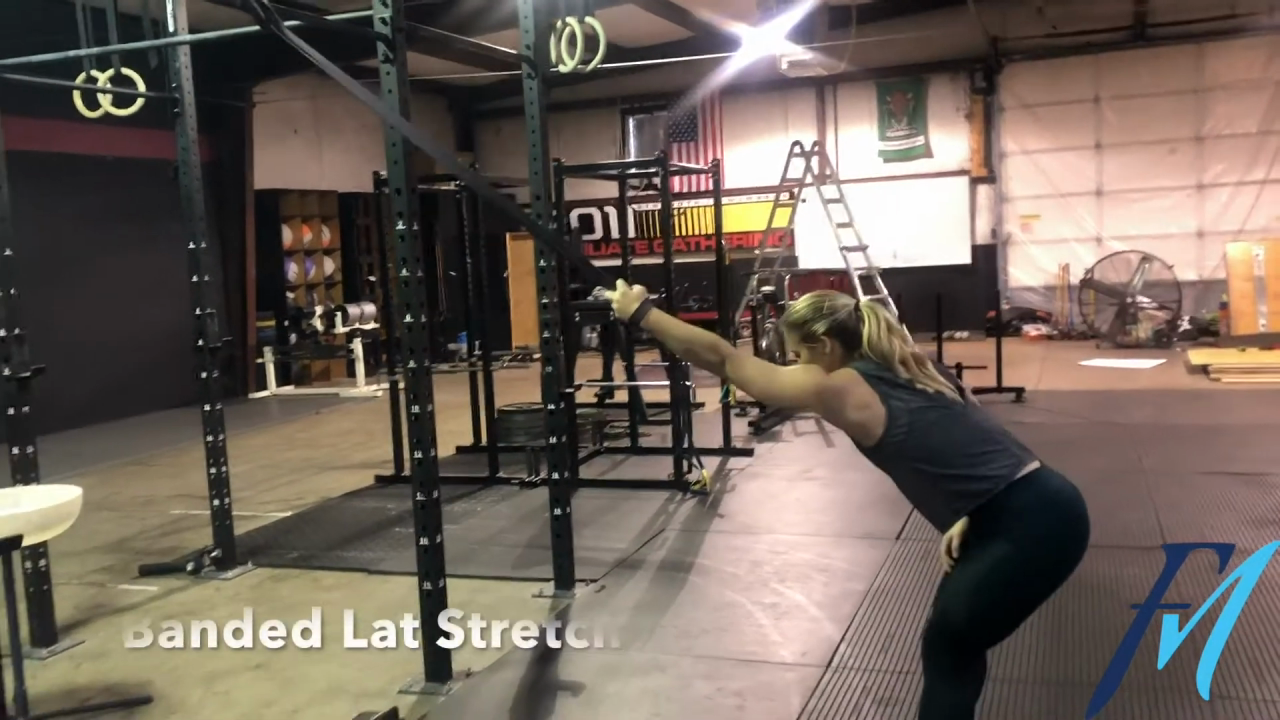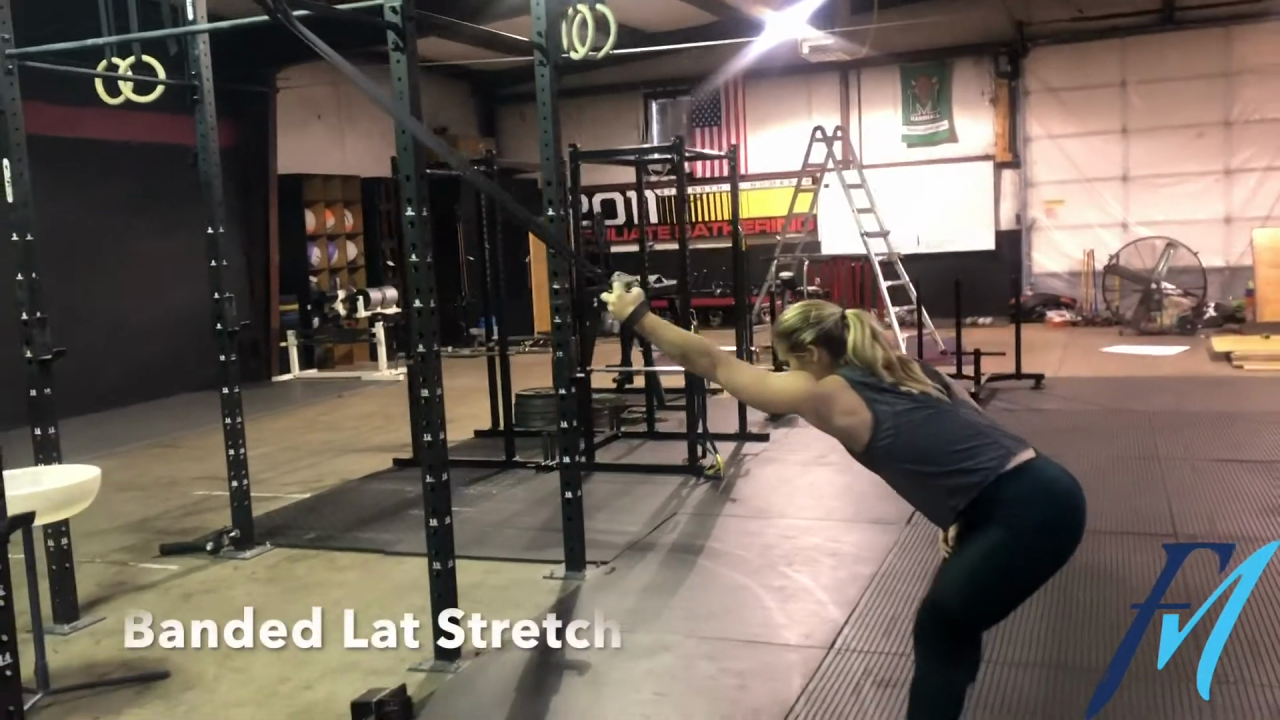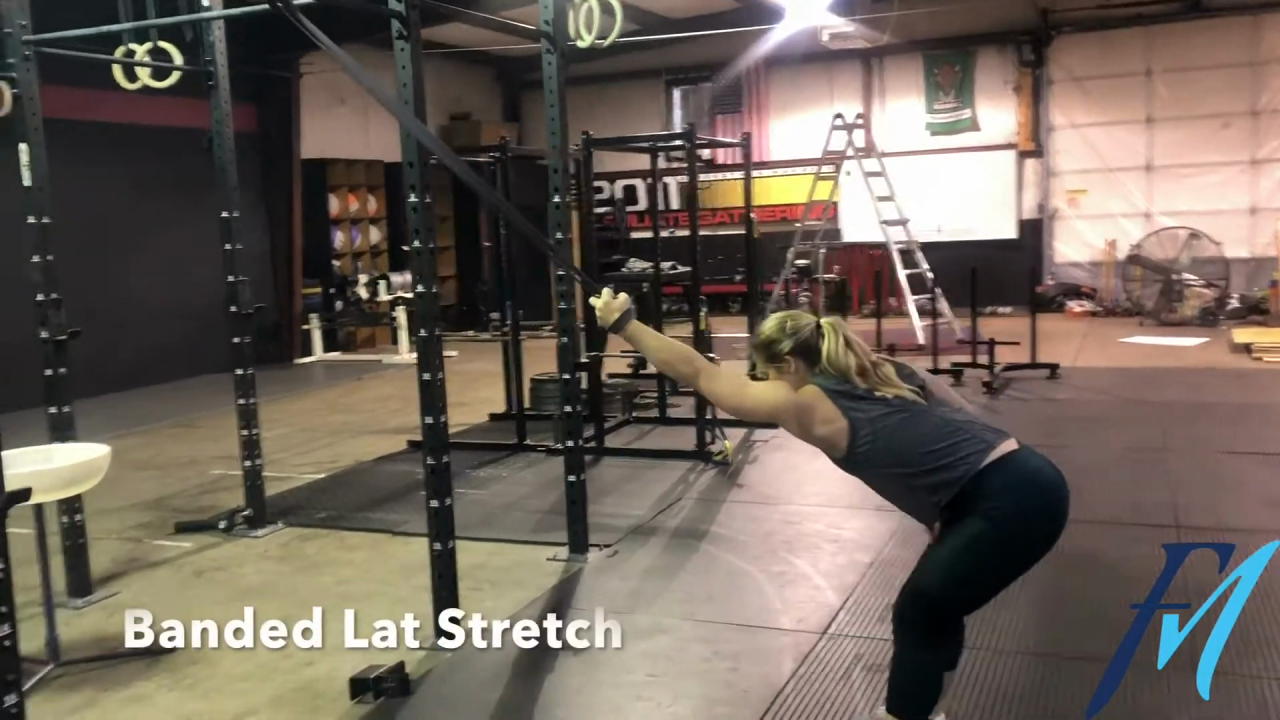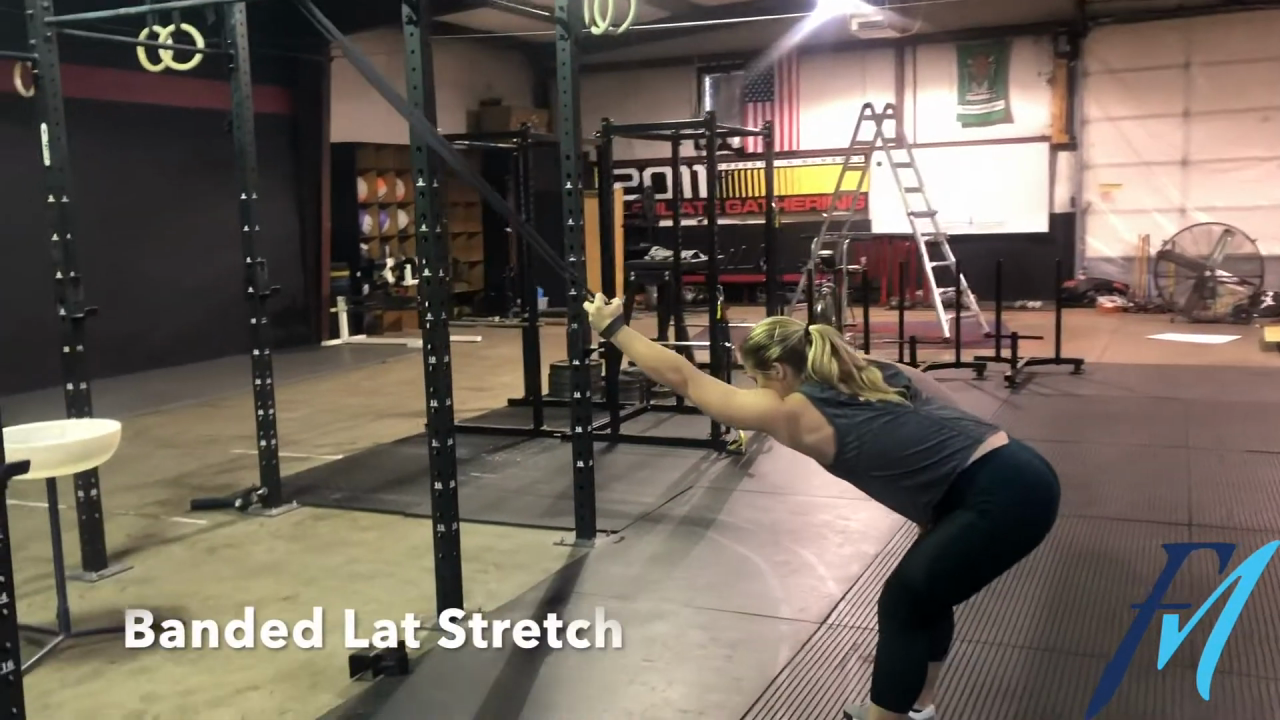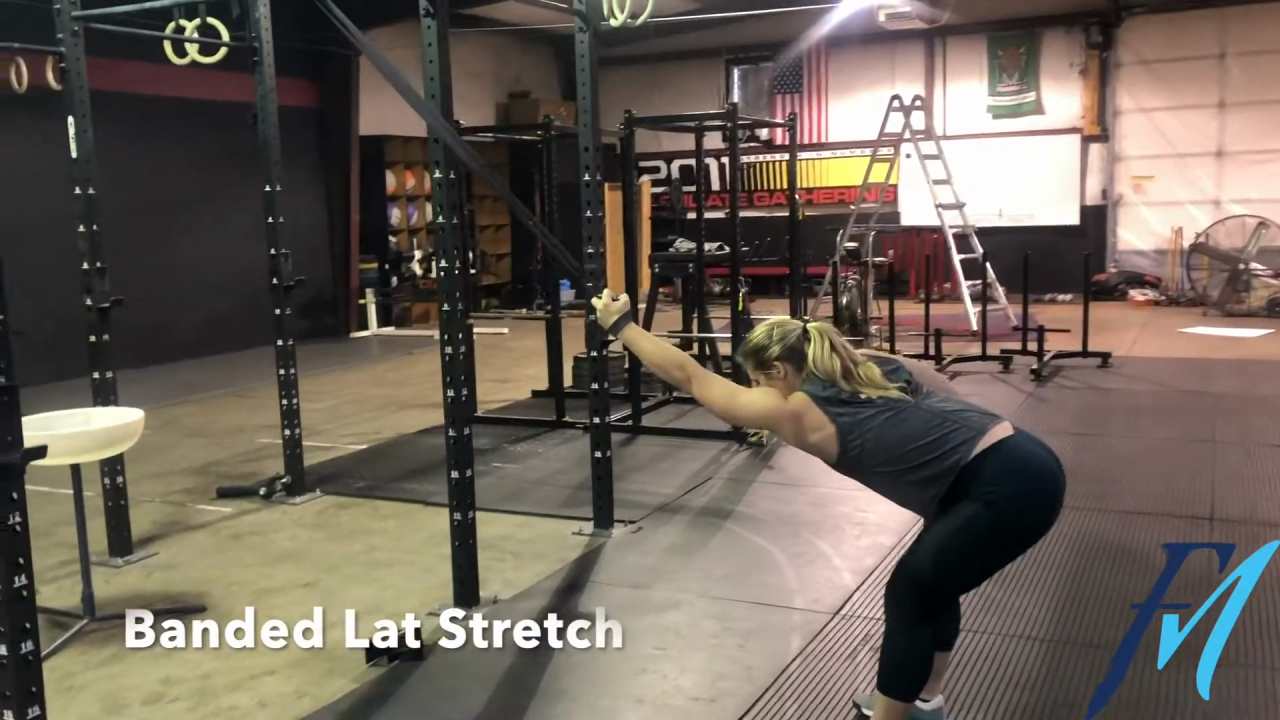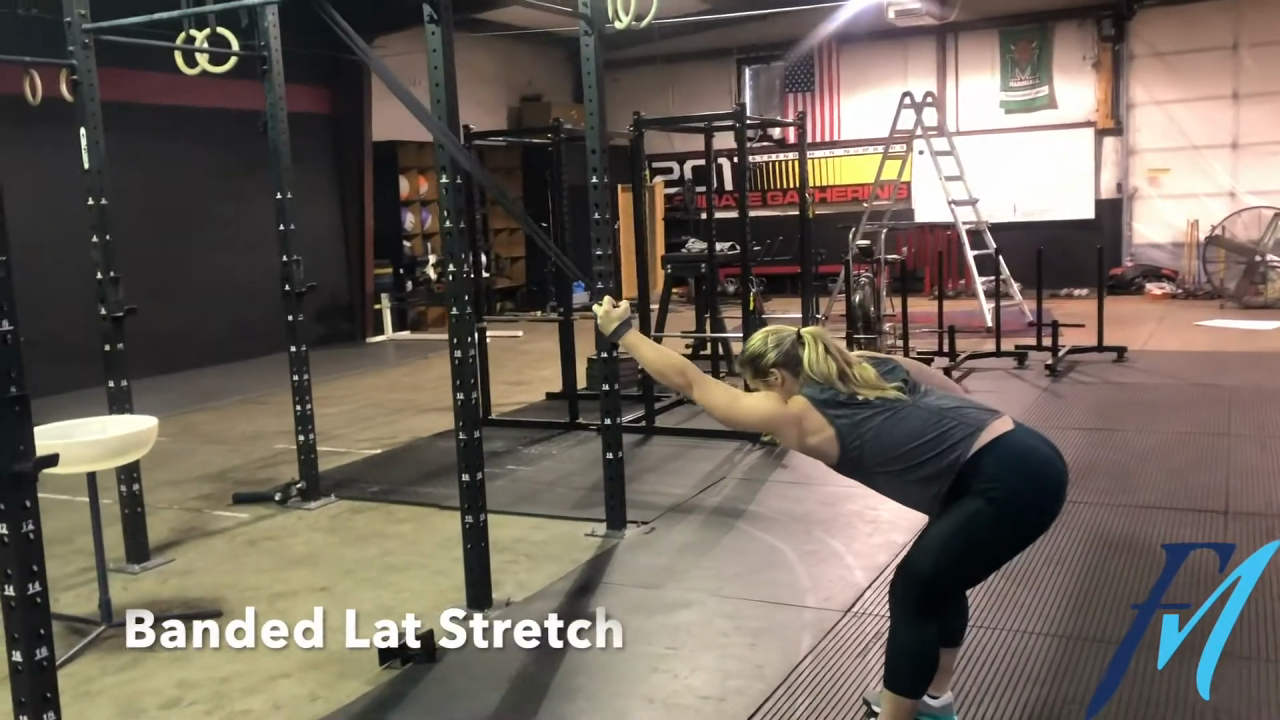
dt=0.3s
person 1, frame 1
left shoulder: (841, 391)
right shoulder: (910, 368)
left elbow: (723, 359)
left wrist: (641, 312)
right wrist: (969, 518)
left hip: (1035, 522)
right hip: (1029, 505)
left knee: (947, 648)
right knee: (954, 636)
person 1, frame 2
left shoulder: (829, 397)
right shoulder: (902, 370)
left elbow: (714, 364)
left wrist: (637, 316)
right wrist: (963, 515)
left hip: (1031, 510)
right hip: (1033, 491)
left knee: (938, 631)
right knee: (949, 619)
person 1, frame 3
left shoulder: (807, 406)
right shoulder: (885, 373)
left elbow: (697, 372)
left wrist: (622, 323)
right wrist: (948, 513)
left hip: (1015, 500)
right hip: (1022, 479)
left knee: (918, 616)
right knee: (934, 604)
person 1, frame 4
left shoulder: (794, 414)
right shoulder: (875, 373)
left elbow: (685, 378)
left wrist: (613, 327)
right wrist: (935, 509)
left hip: (1004, 494)
right hip: (1014, 471)
left knee: (903, 606)
right knee: (923, 594)
person 1, frame 5
left shoulder: (797, 413)
right shoulder: (877, 367)
left elbow: (690, 376)
left hip: (1009, 485)
right hip: (1022, 462)
left knee: (910, 595)
right knee: (930, 584)
person 1, frame 6
left shoulder: (797, 417)
right shoulder: (875, 367)
left elbow: (691, 381)
right elbow: (958, 398)
left hip: (1011, 479)
right hip: (1024, 455)
left knee: (915, 591)
right knee: (934, 579)
